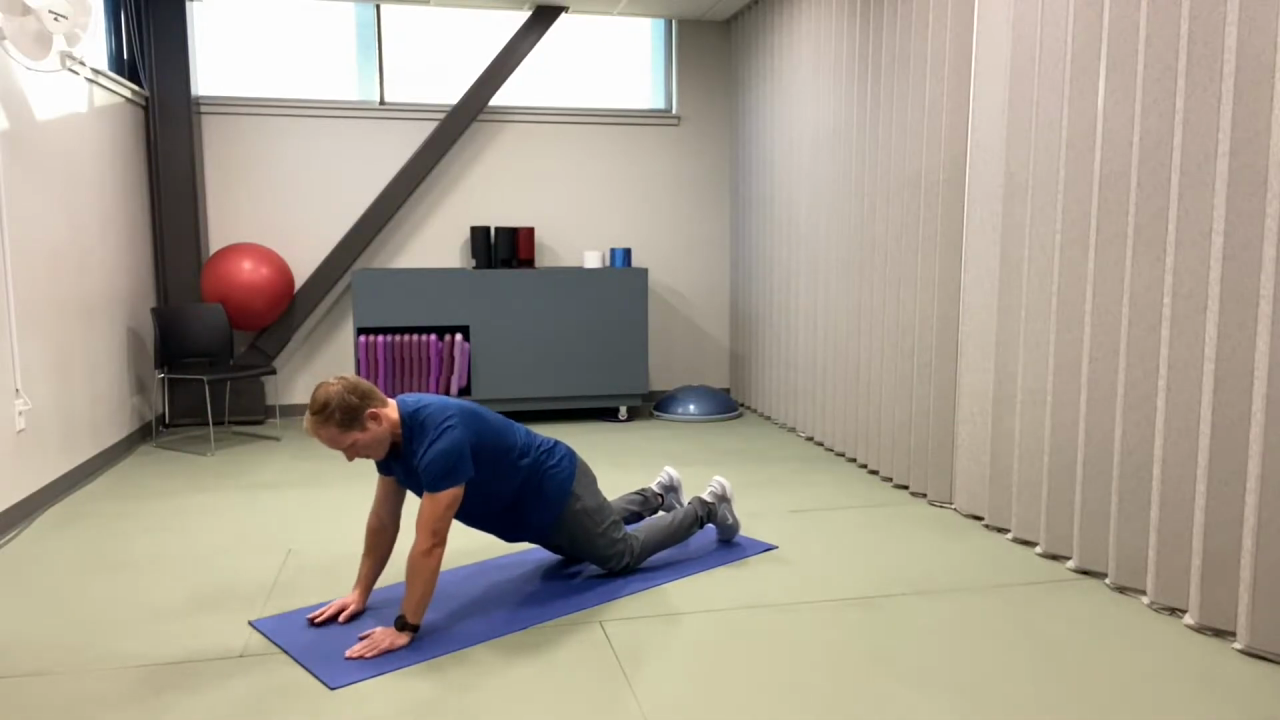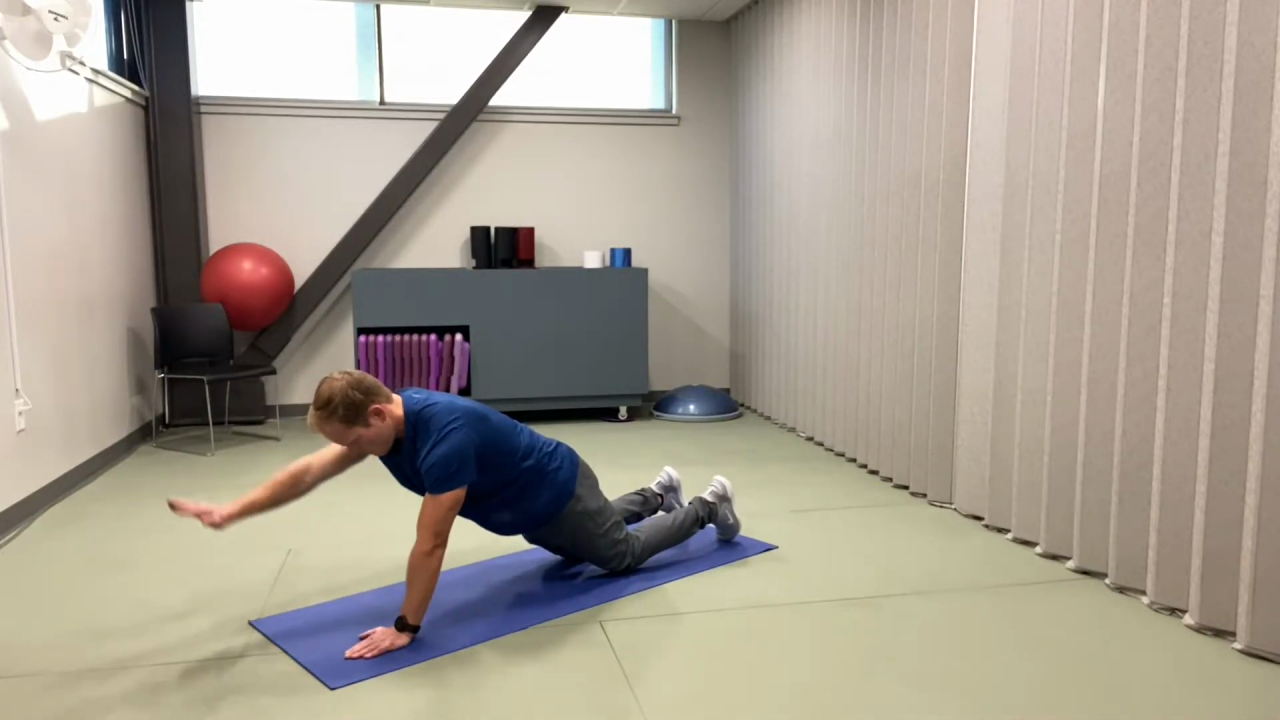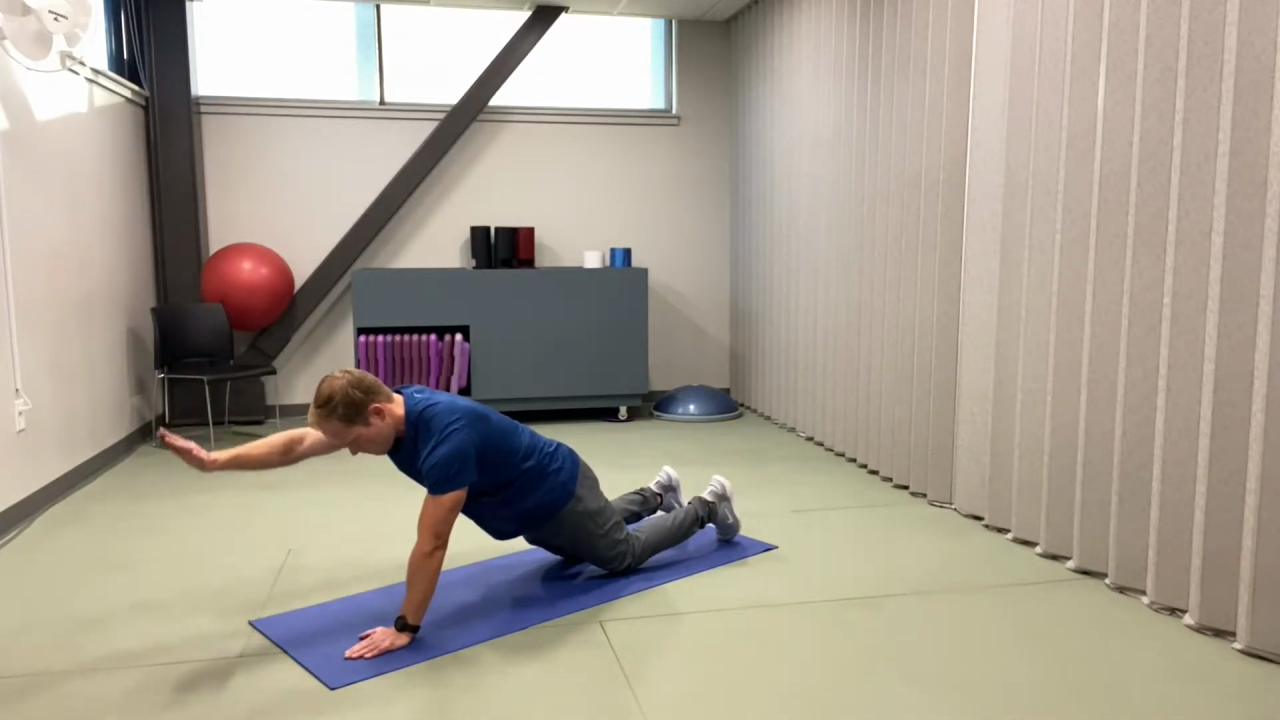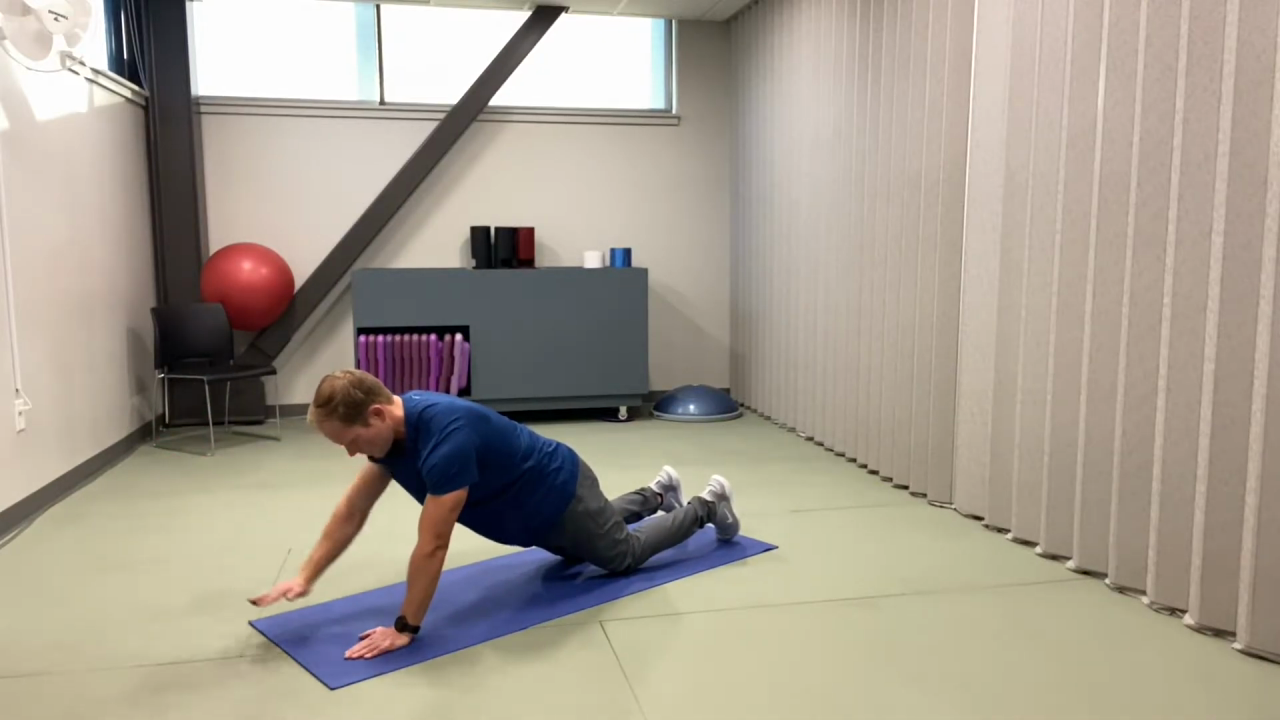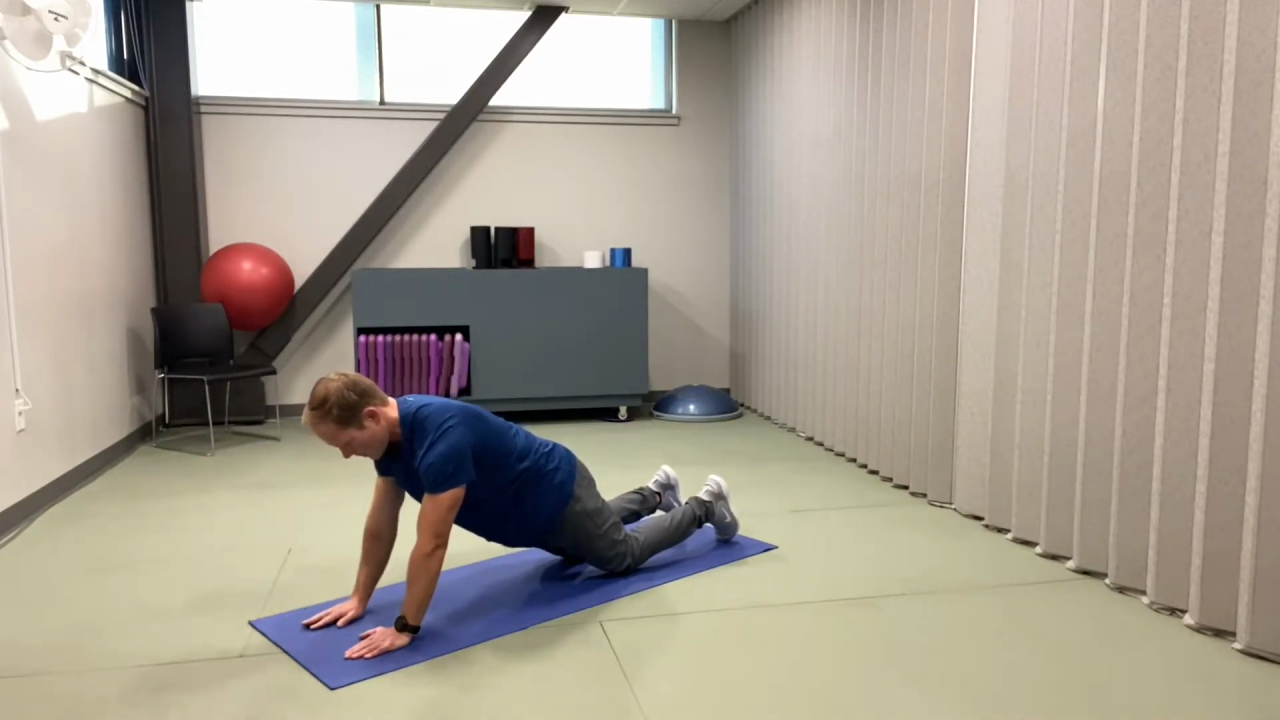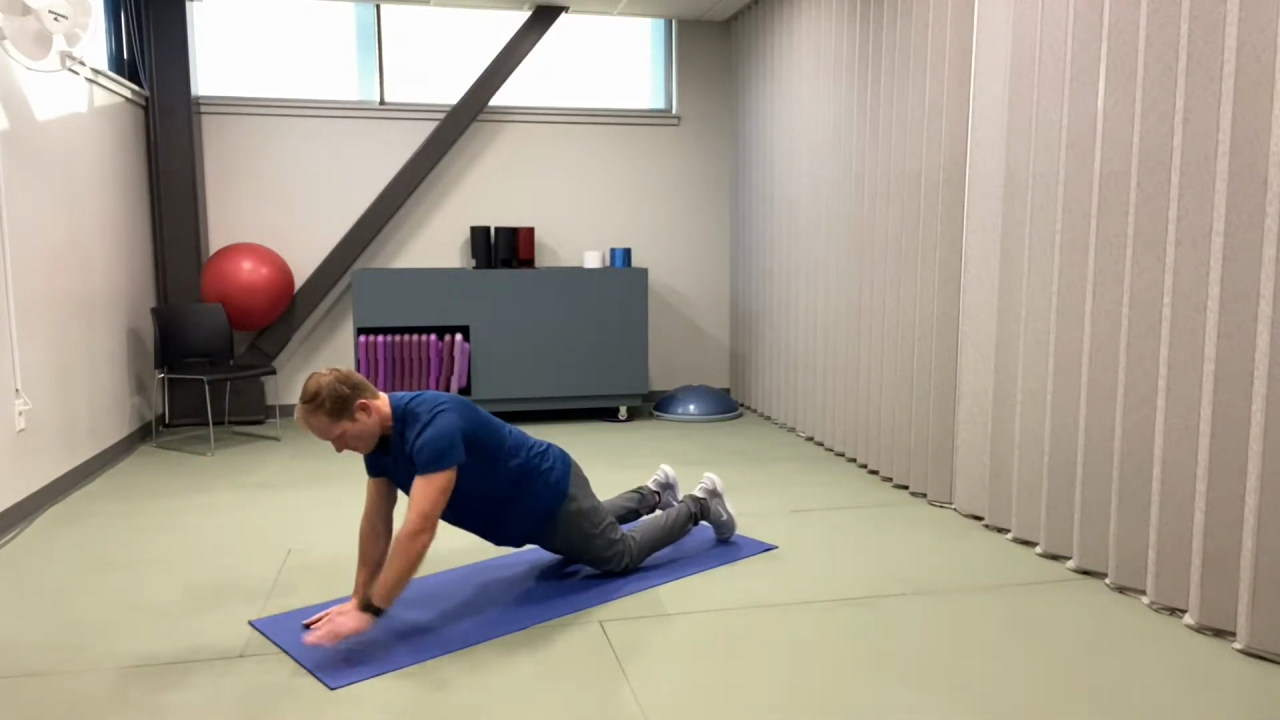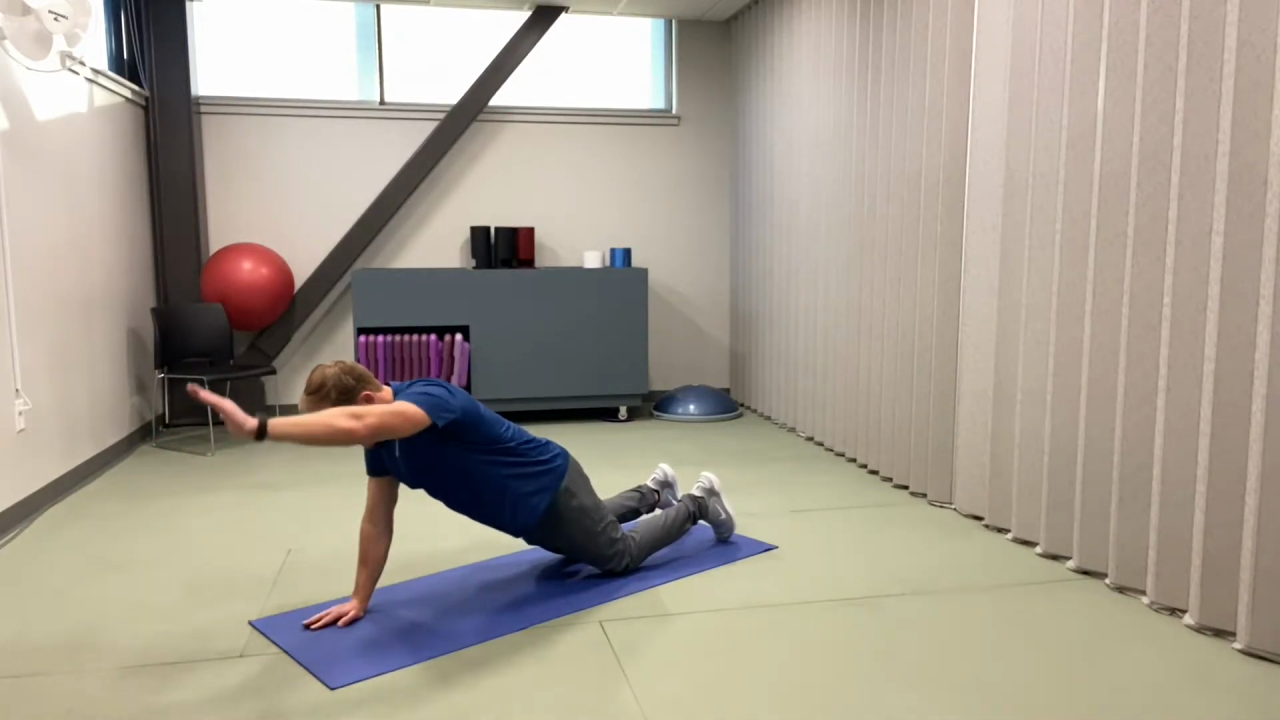
dt=0.4s
person 1, frame 1
left shoulder: (440, 436)
right shoulder: (388, 430)
left elbow: (429, 544)
right elbow: (383, 520)
left wrist: (405, 627)
right wrist: (360, 592)
left hip: (556, 488)
right hip: (528, 503)
left knee: (622, 555)
right knee: (577, 550)
left ankle: (707, 507)
right ankle: (656, 495)
person 1, frame 2
left shoulder: (445, 436)
right shoulder: (377, 418)
left elbow: (430, 545)
right elbow: (308, 472)
left wrist: (405, 628)
right wrist: (231, 511)
left hip: (558, 488)
right hip: (532, 502)
left knee: (620, 554)
right knee: (575, 551)
left ankle: (707, 506)
right ankle: (657, 494)
person 1, frame 3
left shoulder: (446, 435)
right shoulder: (389, 407)
left elbow: (430, 545)
right elbow: (299, 443)
left wrist: (405, 628)
right wrist: (215, 458)
left hip: (559, 492)
right hip: (532, 499)
left knee: (621, 554)
right knee: (575, 552)
left ankle: (707, 507)
right ankle: (655, 495)
person 1, frame 4
left shoulder: (445, 438)
right shoulder: (390, 426)
left elbow: (431, 546)
right elbow: (353, 508)
left wrist: (404, 628)
right wrist: (305, 577)
left hip: (559, 494)
right hip: (531, 506)
left knee: (624, 555)
right knee: (574, 553)
left ankle: (706, 507)
right ankle: (655, 494)
person 1, frame 5
left shoulder: (441, 436)
right shoulder: (391, 431)
left elbow: (430, 545)
right elbow: (380, 524)
left wrist: (406, 628)
right wrist: (359, 598)
left hip: (557, 493)
right hip: (529, 506)
left knee: (623, 556)
right knee: (573, 552)
left ankle: (705, 507)
right ankle: (655, 493)
person 1, frame 6
left shoulder: (433, 425)
right shoulder: (377, 431)
left elbow: (417, 529)
right elbow: (375, 524)
left wrist: (370, 611)
right wrist: (358, 597)
left hip: (550, 493)
right hip: (523, 507)
left knee: (620, 556)
right knee: (578, 546)
left ankle: (700, 504)
right ankle: (654, 493)
person 1, frame 7
left shoulder: (429, 399)
right shoulder: (386, 437)
left elbow: (353, 428)
right elbow: (377, 523)
left wrist: (257, 428)
right wrist: (360, 599)
left hip: (552, 489)
right hip: (529, 509)
left knee: (618, 554)
right knee: (577, 549)
left ankle: (696, 504)
right ankle: (651, 493)
